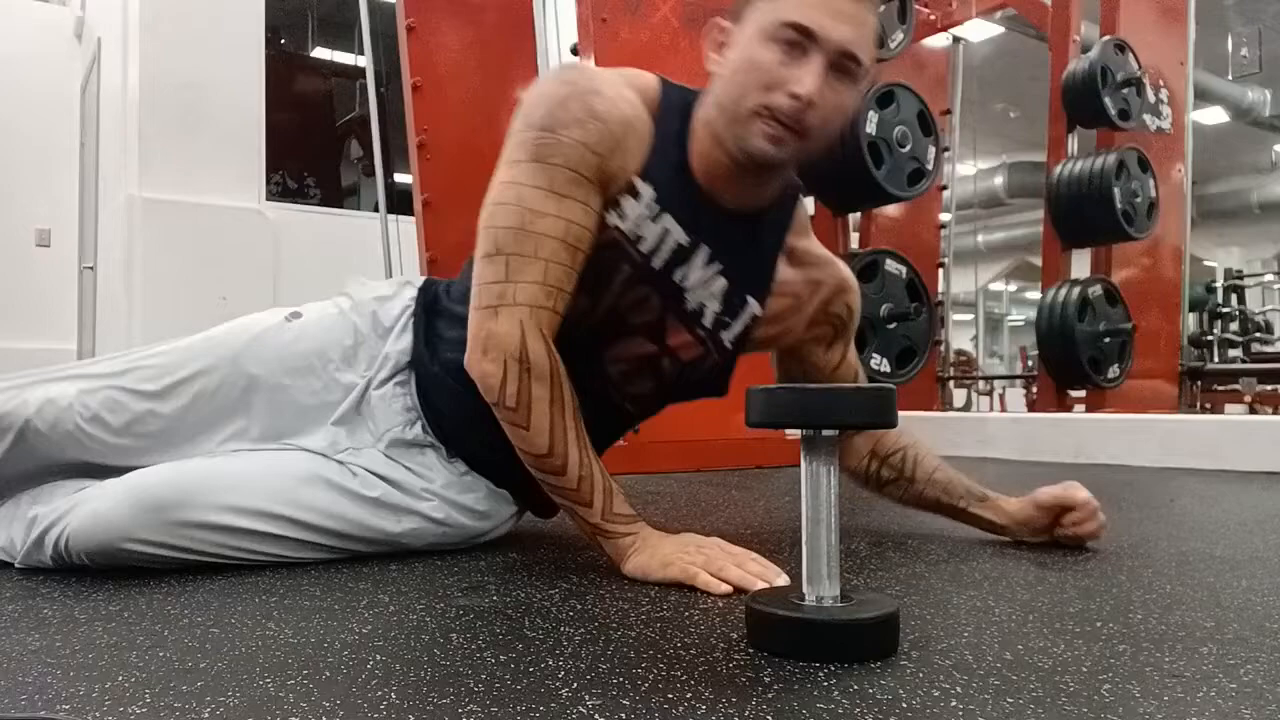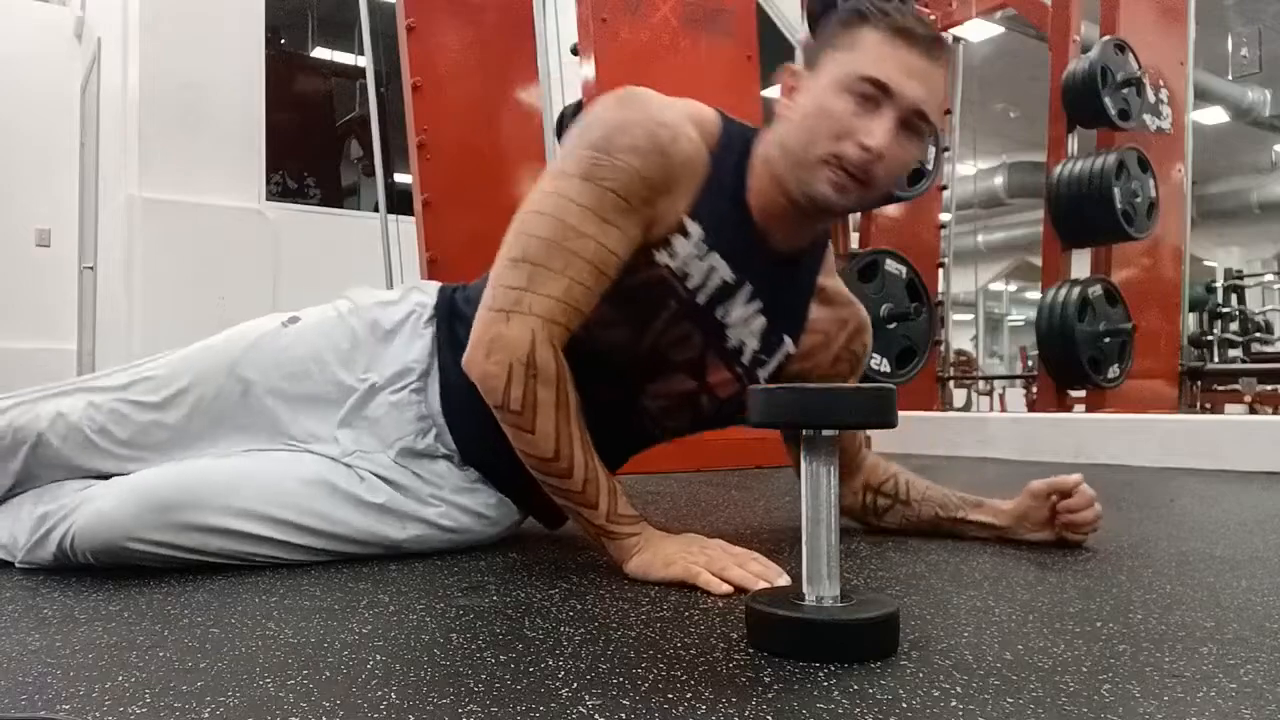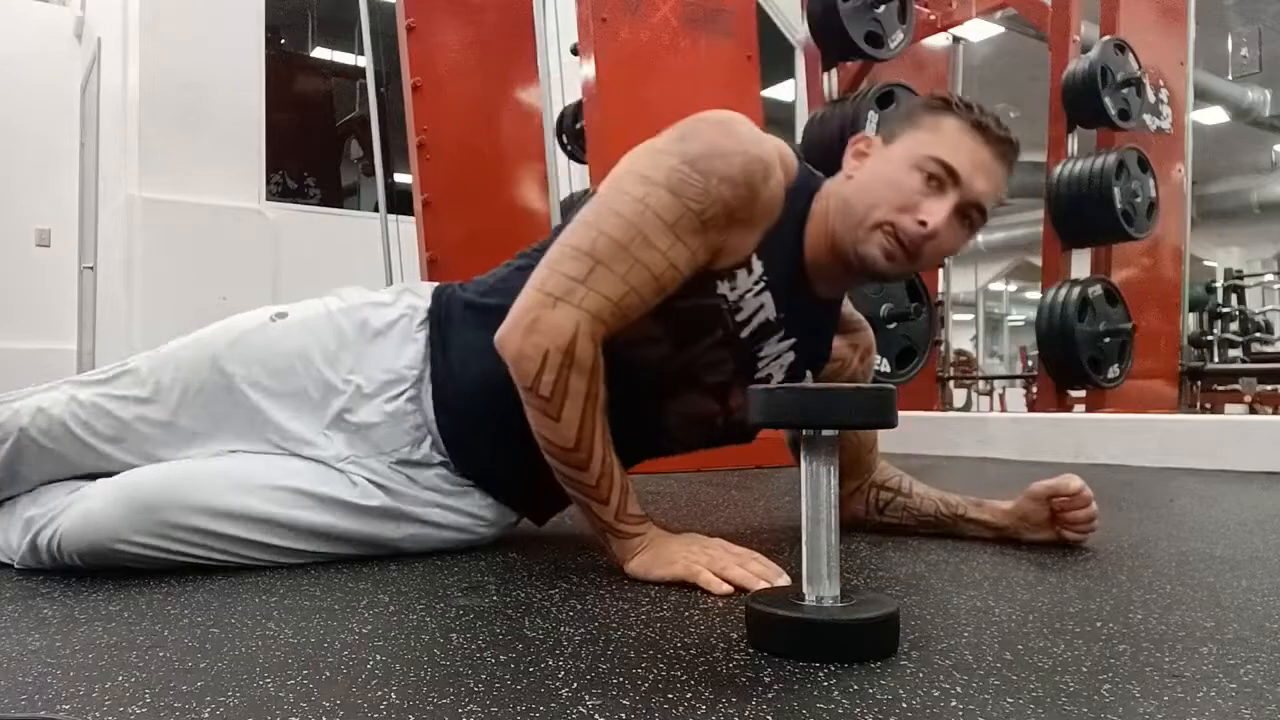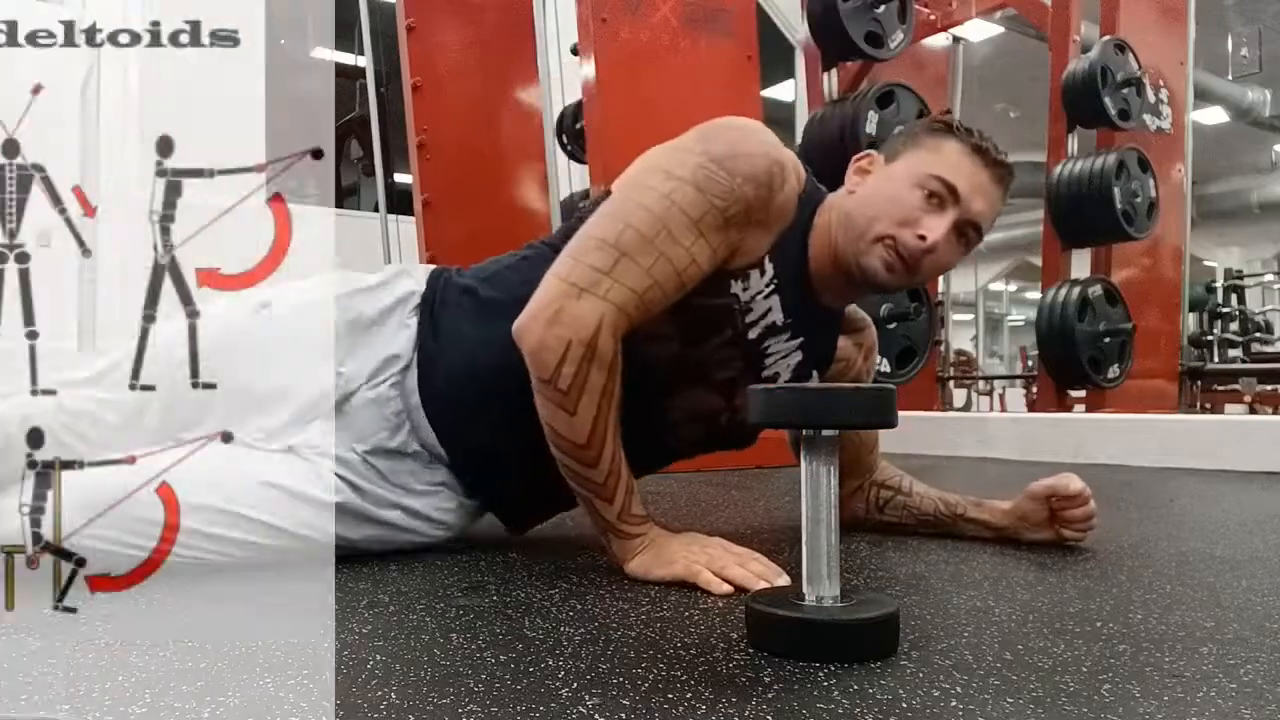
dt=0.2s
person 1, frame 1
left shoulder: (812, 291)
right shoulder: (591, 113)
left elbow: (858, 436)
right elbow: (504, 344)
left wrist: (1004, 513)
right wrist: (627, 536)
left hip: (459, 485)
right hip: (382, 357)
person 1, frame 2
left shoulder: (830, 327)
right shoulder: (651, 141)
left elbow: (847, 478)
right elbow: (506, 346)
left wrist: (999, 516)
right wrist: (627, 538)
left hip: (461, 488)
right hip: (390, 361)
person 1, frame 3
left shoulder: (844, 354)
right shoulder: (735, 164)
left elbow: (852, 488)
right elbow: (542, 337)
left wrist: (997, 517)
right wrist: (631, 537)
left hip: (457, 497)
right hip: (391, 362)
person 1, frame 4
left shoulder: (847, 358)
right shoulder: (748, 155)
left elbow: (857, 491)
right elbow: (557, 323)
left wrist: (998, 516)
right wrist: (634, 534)
left hip: (432, 489)
right hip: (382, 359)
